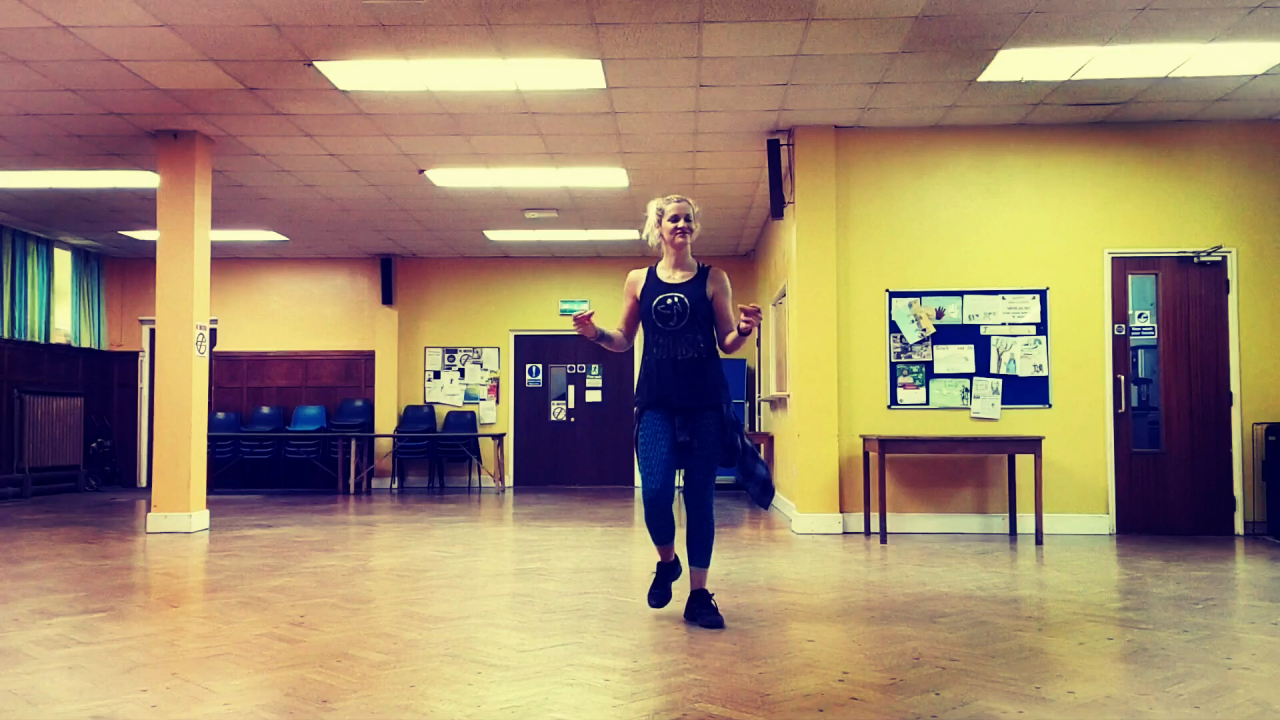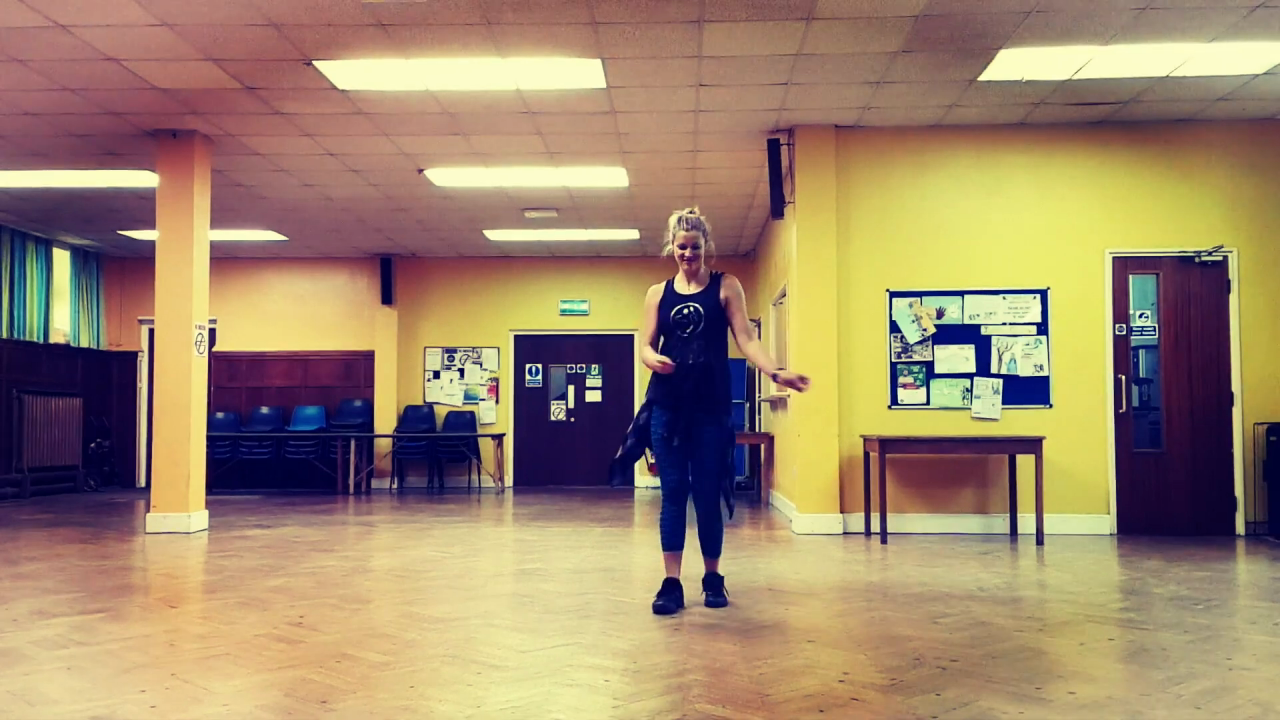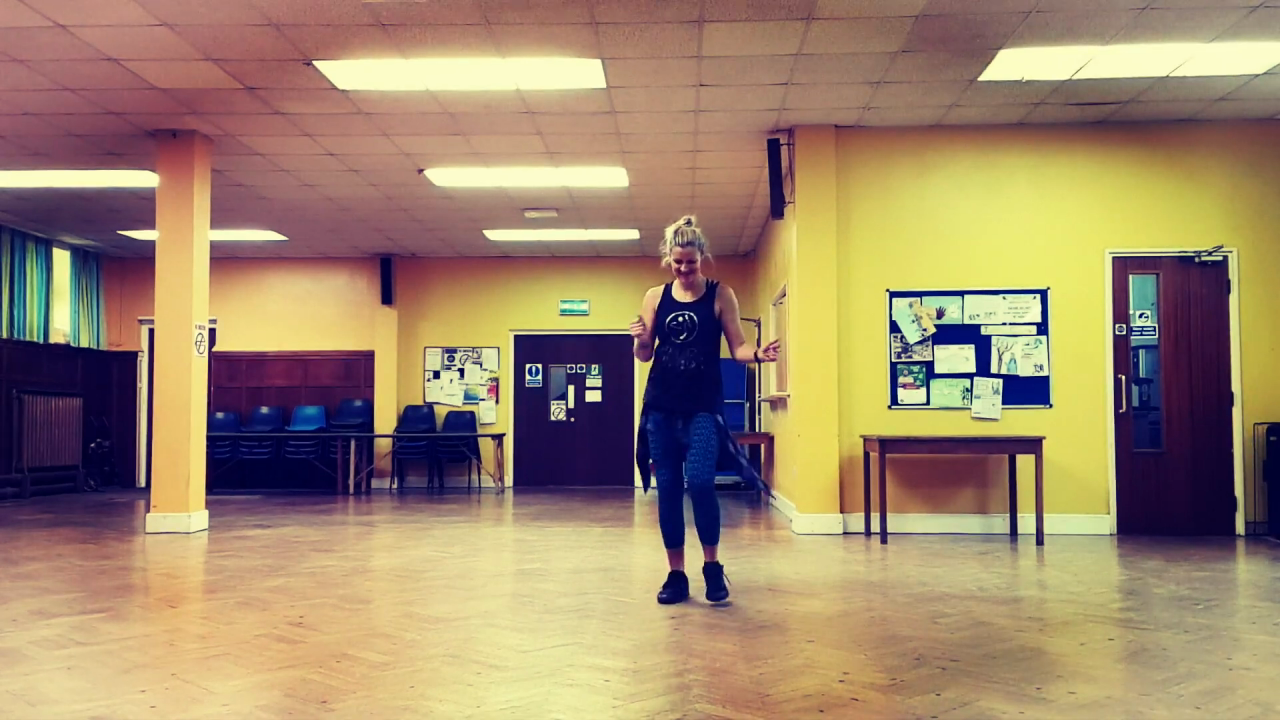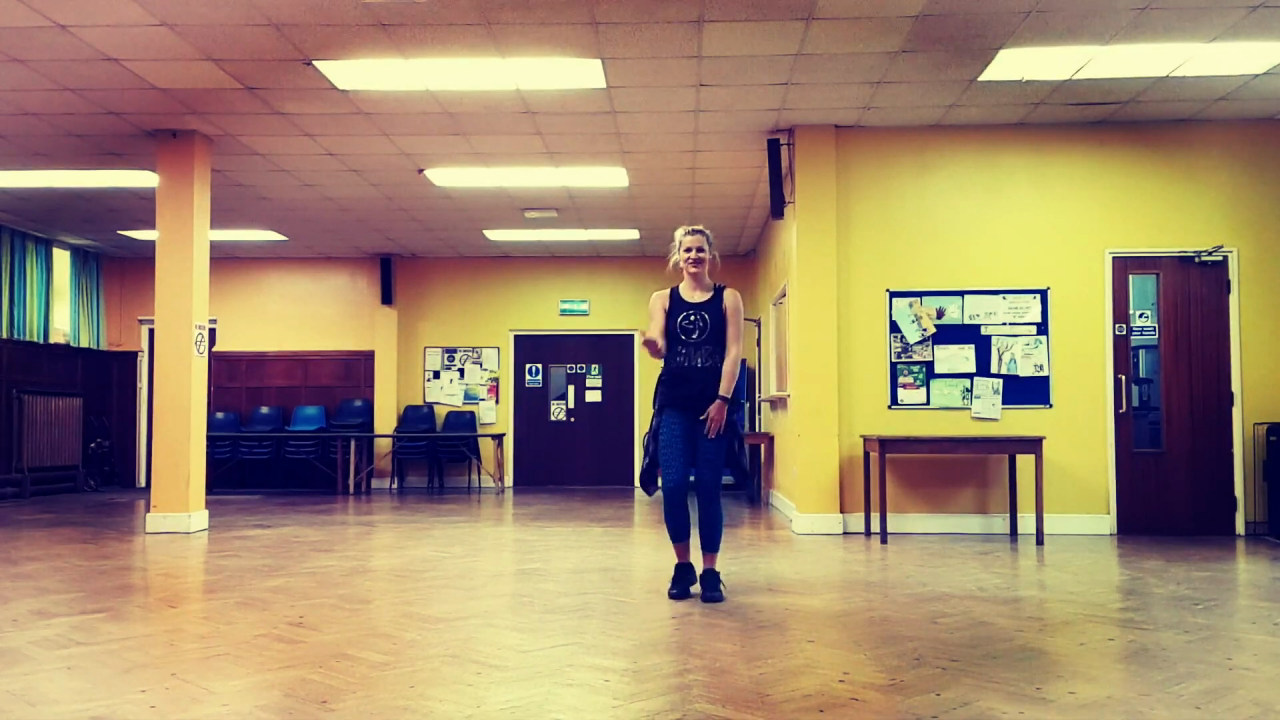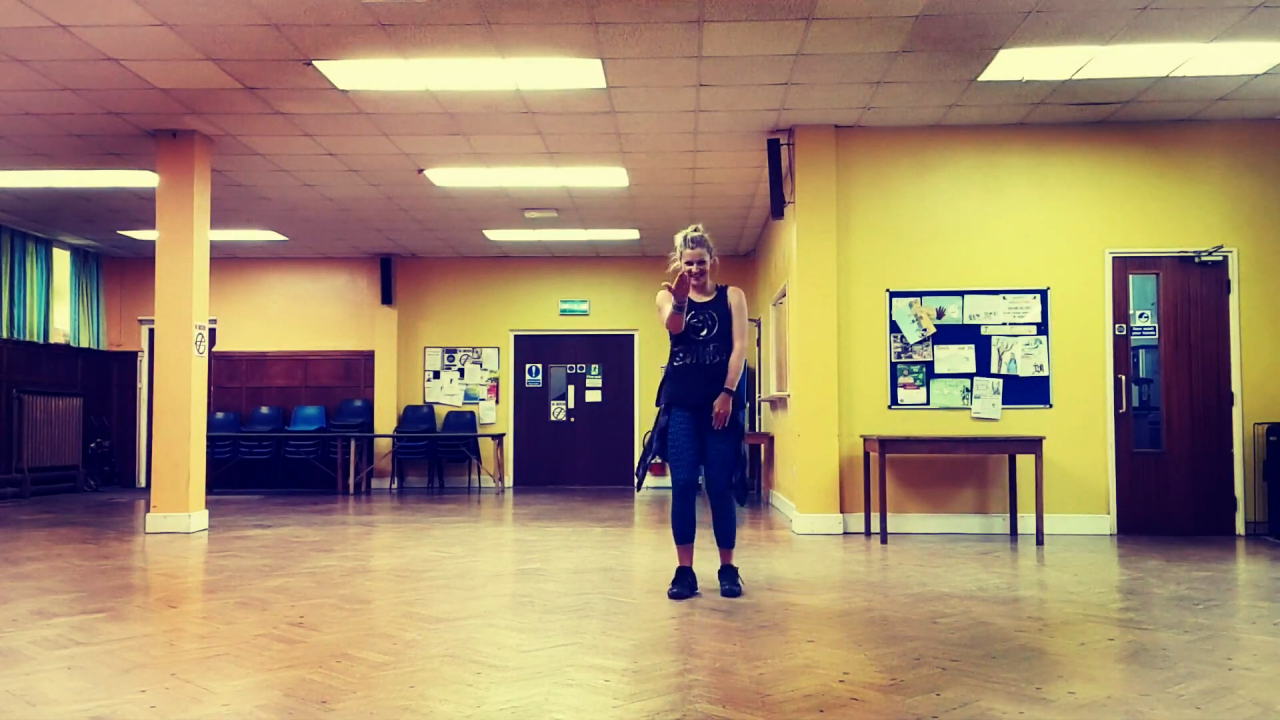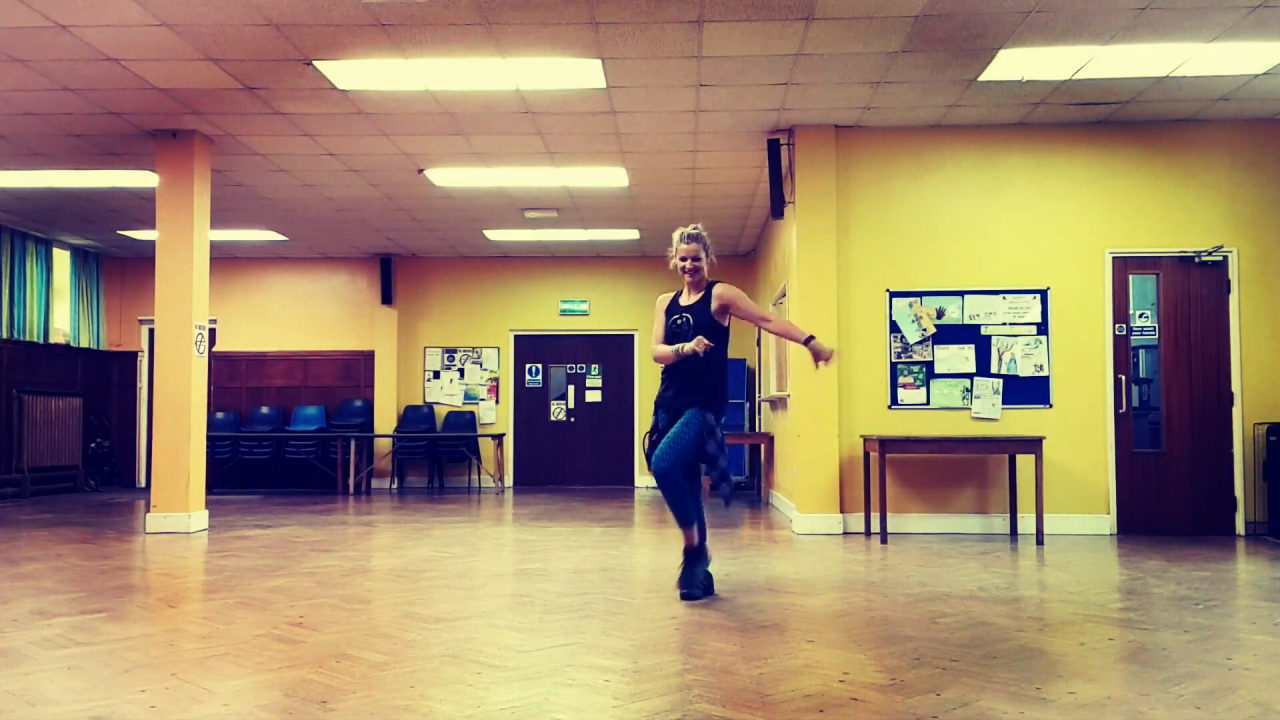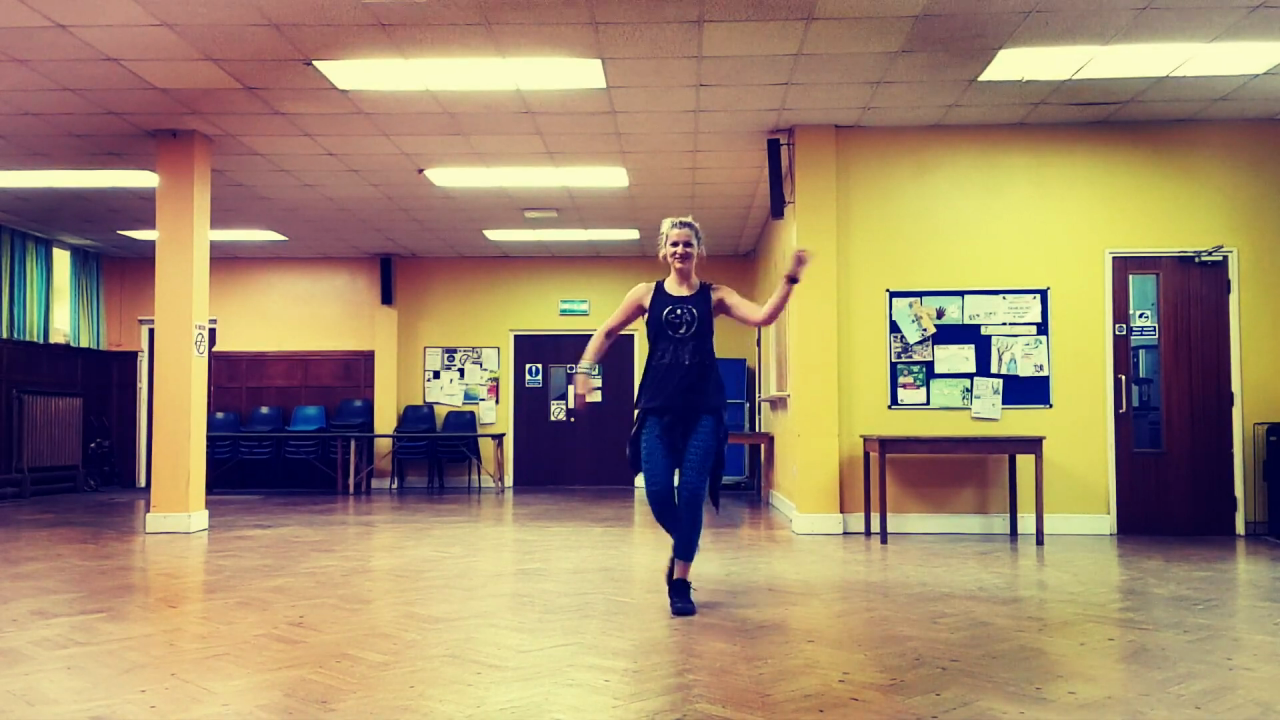
dt=0.7s
person 1, frame 1
left shoulder: (714, 279)
right shoulder: (638, 280)
left elbow: (727, 343)
right elbow: (625, 340)
left wrist: (743, 331)
right wrist: (595, 333)
left hip: (705, 401)
right hip: (656, 401)
left knee: (700, 497)
right knee: (655, 492)
left ankle: (699, 595)
right ankle: (667, 562)
person 1, frame 2
left shoulder: (726, 286)
right shoulder: (657, 293)
left elbow: (747, 340)
right elbow: (644, 347)
left wrist: (776, 372)
right wrist: (654, 360)
left hip: (710, 403)
right hip: (668, 403)
left knee: (706, 494)
right knee: (673, 493)
left ankle: (712, 577)
right ankle: (671, 582)
person 1, frame 3
left shoulder: (720, 295)
right shoulder: (655, 297)
left elbow: (737, 346)
right elbow: (645, 354)
left wrist: (759, 354)
right wrist: (639, 340)
left hip: (703, 406)
right hip: (662, 404)
left knee: (701, 484)
right knee: (668, 490)
left ankle: (712, 566)
right ankle: (676, 575)
person 1, frame 4
left shoulder: (728, 297)
right shoulder: (663, 298)
left elbow: (734, 352)
right elbow: (661, 350)
left wrist: (723, 400)
right wrist: (652, 344)
left hip: (711, 402)
right hip: (673, 402)
left knee: (708, 488)
right knee: (673, 486)
left ankle: (710, 573)
right ankle: (683, 567)
person 1, frame 5
left shoulder: (732, 296)
right shoulder: (667, 296)
left elbow: (740, 347)
right elbow: (673, 326)
left wrist: (728, 393)
right wrist: (680, 300)
left hip: (719, 399)
right hip: (680, 401)
left knee: (720, 486)
right knee: (683, 485)
left ankle: (728, 569)
right ankle: (684, 570)
person 1, frame 6
left shoulder: (720, 295)
right shoulder: (666, 302)
left elbow: (767, 320)
right elbow: (657, 351)
left wrist: (809, 340)
right wrist: (684, 348)
left hip: (703, 403)
right hip: (669, 403)
left knee: (666, 466)
right knee: (684, 483)
left ankle: (694, 546)
right ankle: (699, 572)
person 1, frame 7
left shoulder: (715, 294)
right shoulder: (646, 293)
left elbow: (762, 317)
right elbow: (605, 333)
left wrist: (788, 281)
right wrist: (585, 370)
left hip: (704, 405)
right hip: (658, 404)
left knee: (693, 491)
right knee: (658, 489)
left ankle: (680, 581)
right ankle: (680, 544)
